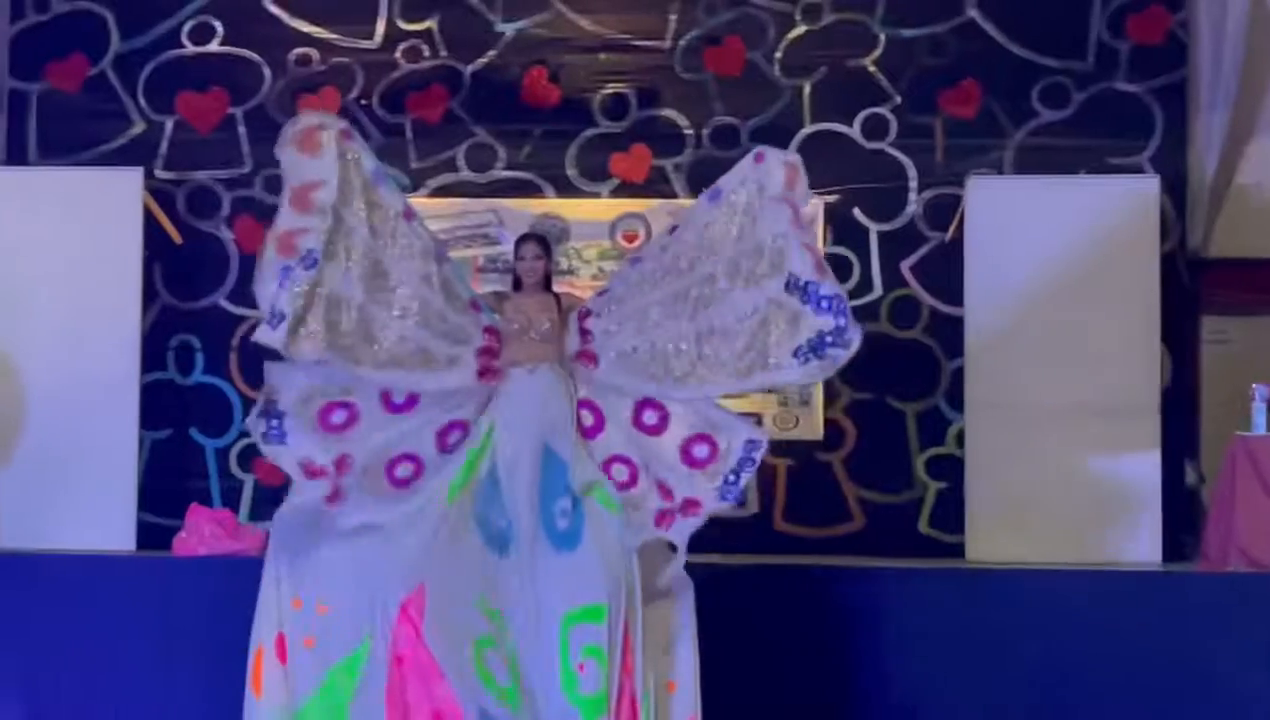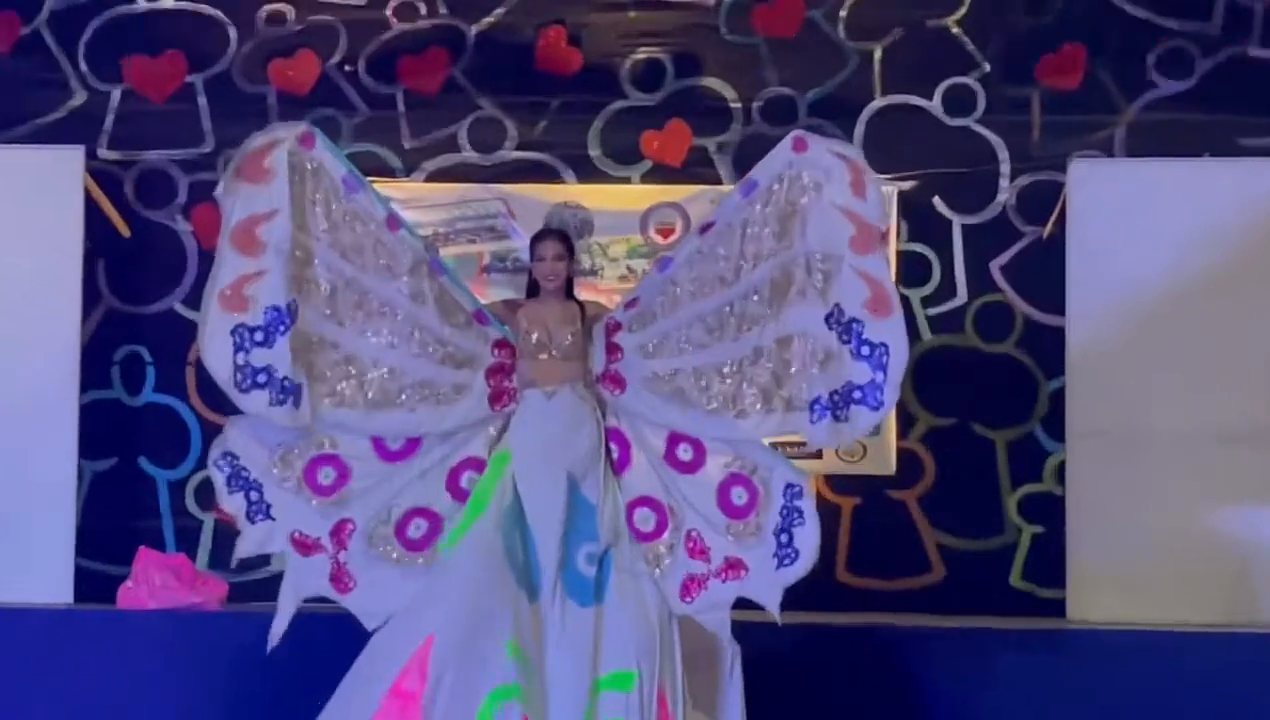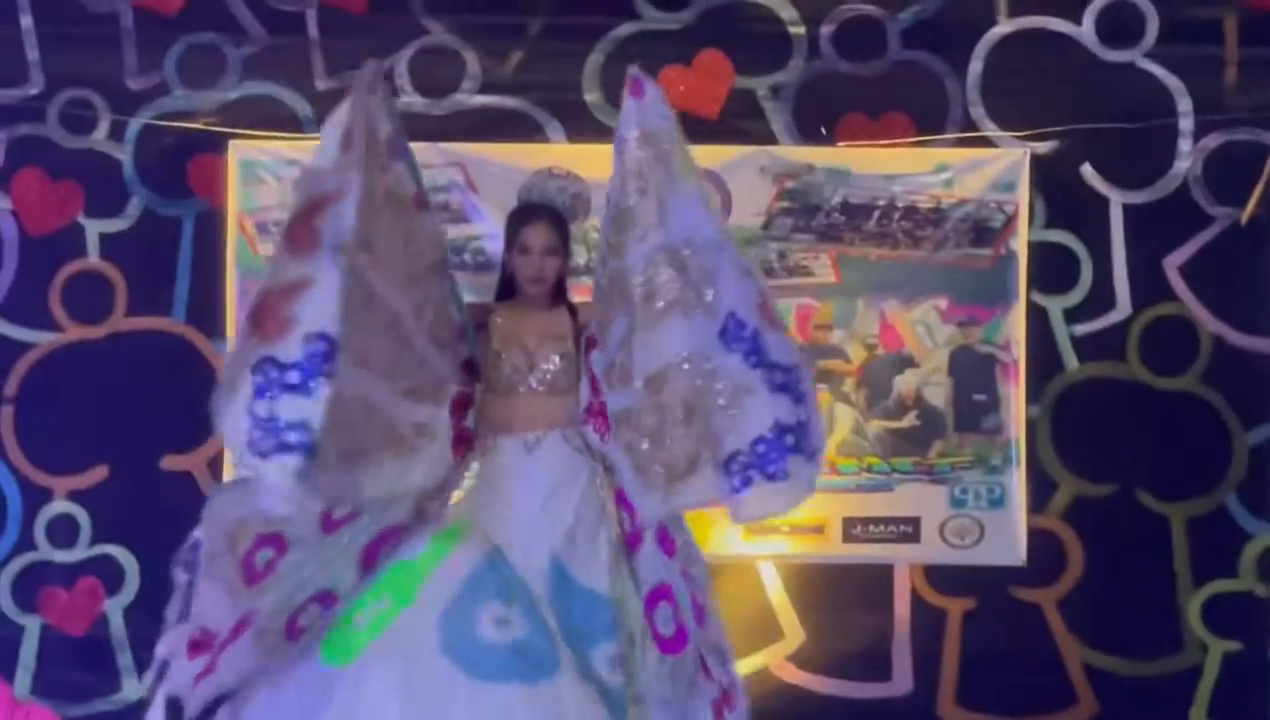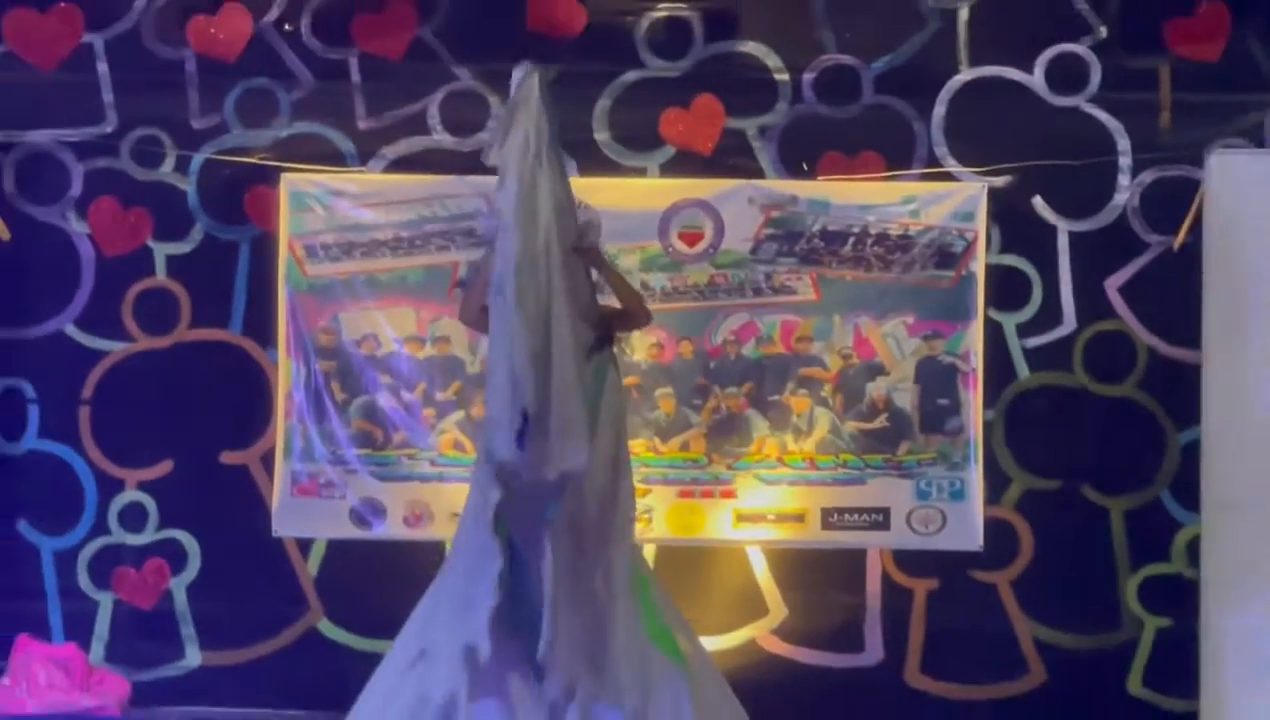
dt=1s
person 1, frame 1
left shoulder: (573, 306)
right shoulder: (493, 304)
left elbow: (642, 295)
right elbow: (431, 288)
left hip: (559, 417)
right hip: (508, 417)
left knee: (566, 541)
right knee: (501, 531)
person 1, frame 2
left shoulder: (597, 317)
right shoulder: (505, 316)
left elbow: (672, 297)
right elbow: (425, 294)
left hip: (585, 445)
right hip: (521, 446)
left knee: (587, 577)
right knee: (510, 569)
person 1, frame 3
left shoulder: (586, 322)
right shoulder: (480, 323)
left elbow: (646, 305)
right elbow: (411, 298)
left hip: (575, 493)
right hip: (500, 494)
left knee: (583, 632)
right knee: (467, 630)
person 1, frame 4
left shoulder: (594, 323)
right shoulder: (518, 325)
left elbow: (641, 314)
right elbow: (469, 310)
left wrist: (599, 262)
right wrist: (501, 244)
left hip: (582, 483)
right hip: (529, 479)
left knee: (586, 591)
right knee: (520, 591)
